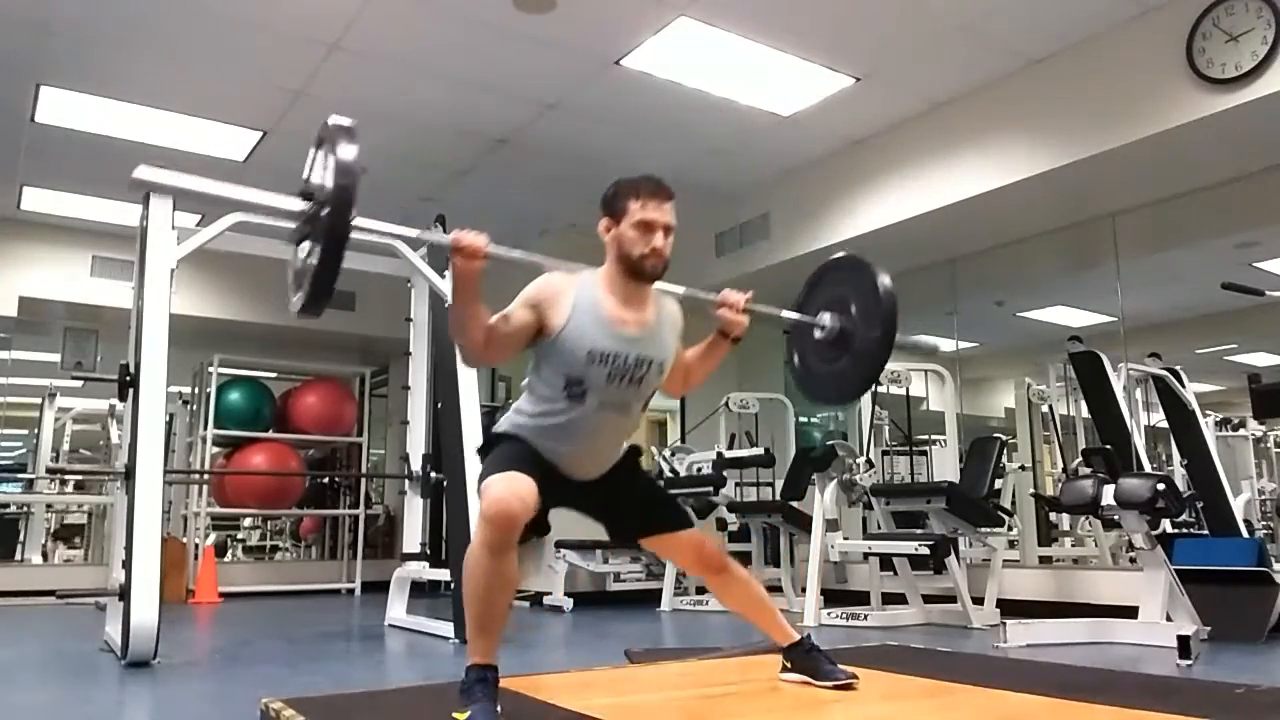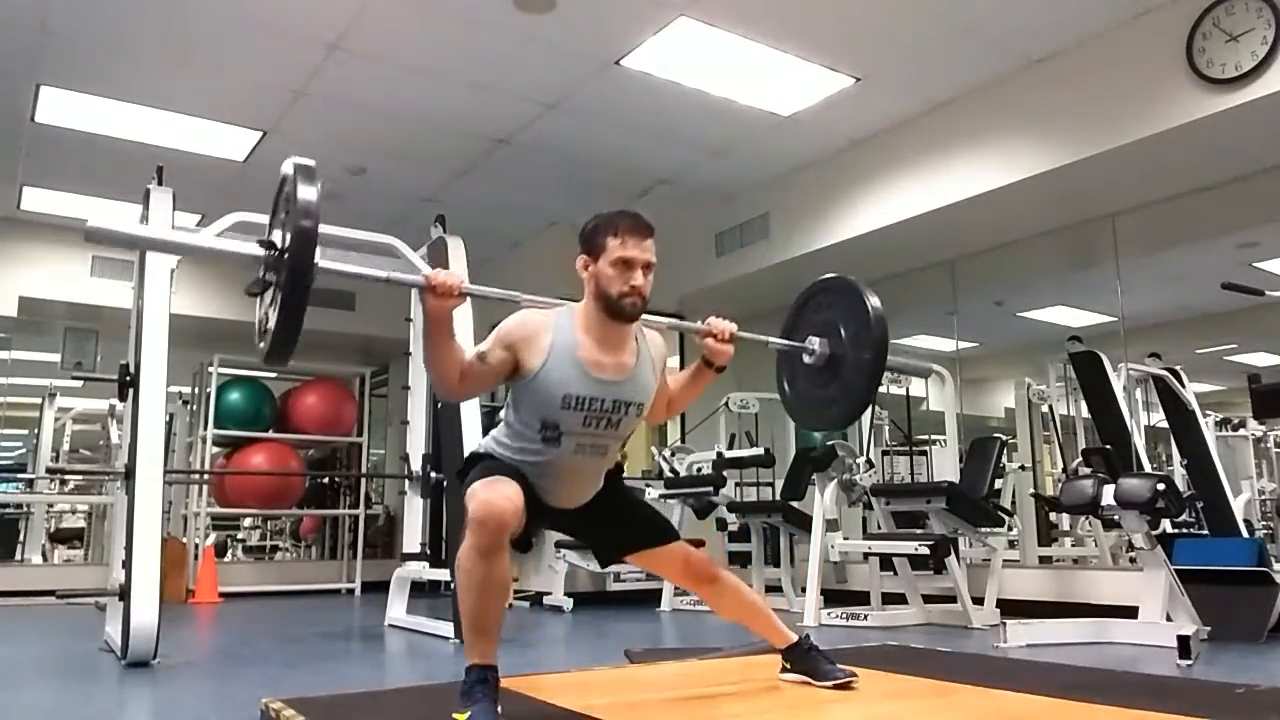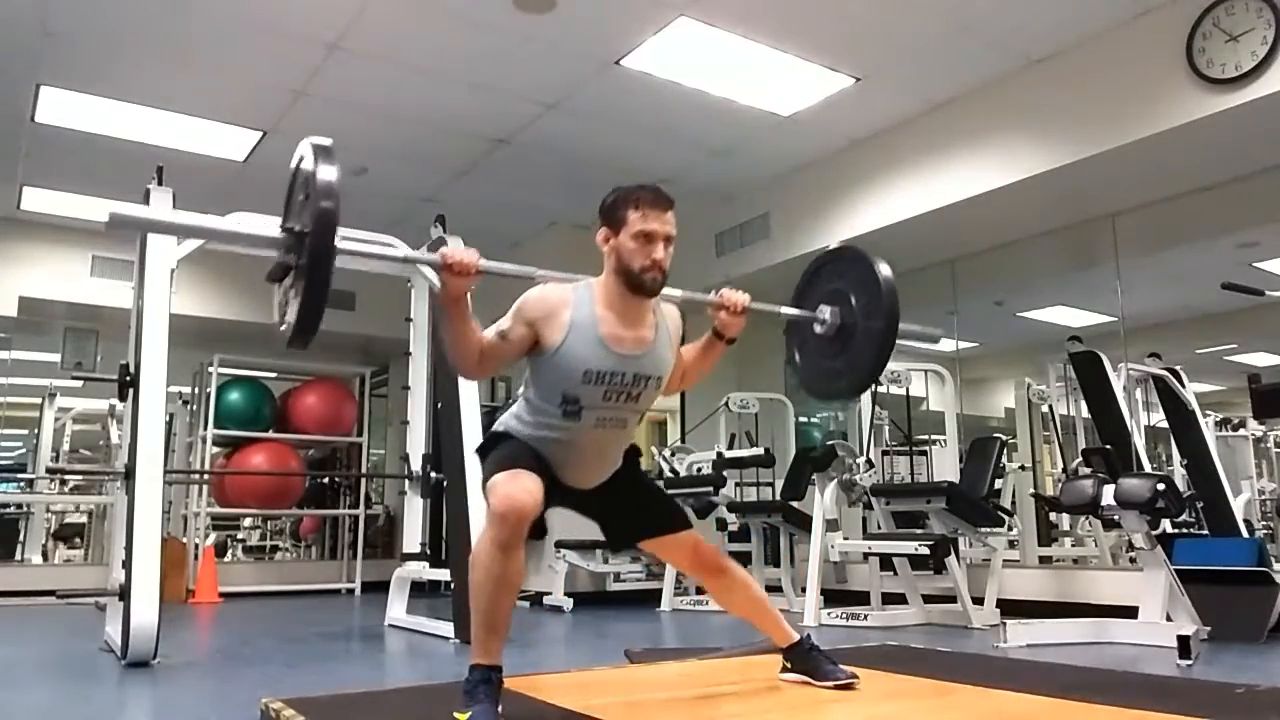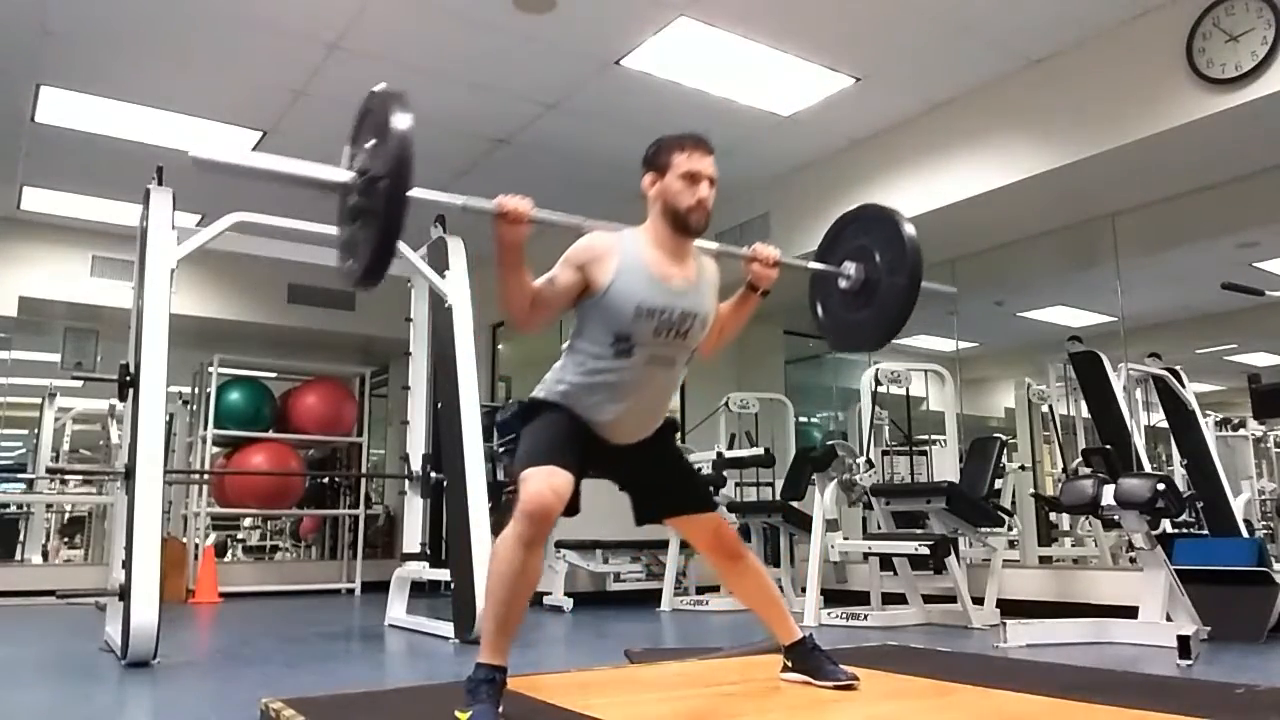
dt=0.3s
person 1, frame 1
left shoulder: (670, 316)
right shoulder: (557, 294)
left elbow: (676, 381)
right elbow: (479, 352)
left wrist: (726, 334)
right wrist: (465, 282)
left hip: (607, 465)
right hip: (527, 447)
left knee: (707, 557)
right knee: (503, 510)
left ankle: (798, 652)
person 1, frame 2
left shoulder: (652, 348)
right shoulder: (532, 332)
left elbow: (660, 409)
right elbow: (453, 387)
left wrist: (710, 364)
right wrist: (437, 318)
left hip: (590, 490)
right hip: (509, 469)
left knee: (697, 568)
right knee: (492, 513)
left ankle: (798, 651)
person 1, frame 3
left shoulder: (668, 321)
right shoulder: (552, 306)
left elbow: (672, 380)
right elbow: (473, 363)
left wrist: (722, 334)
right wrist: (454, 295)
left hip: (607, 467)
right hip: (526, 447)
left knee: (705, 556)
right knee: (511, 509)
left ankle: (798, 652)
person 1, frame 4
left shoulder: (706, 271)
right shoulder: (603, 251)
right elbow: (524, 316)
left wrist: (754, 288)
right wrist: (511, 247)
left hip: (644, 432)
right hip: (567, 412)
left knee: (723, 540)
right knee: (538, 504)
left ankle: (799, 650)
